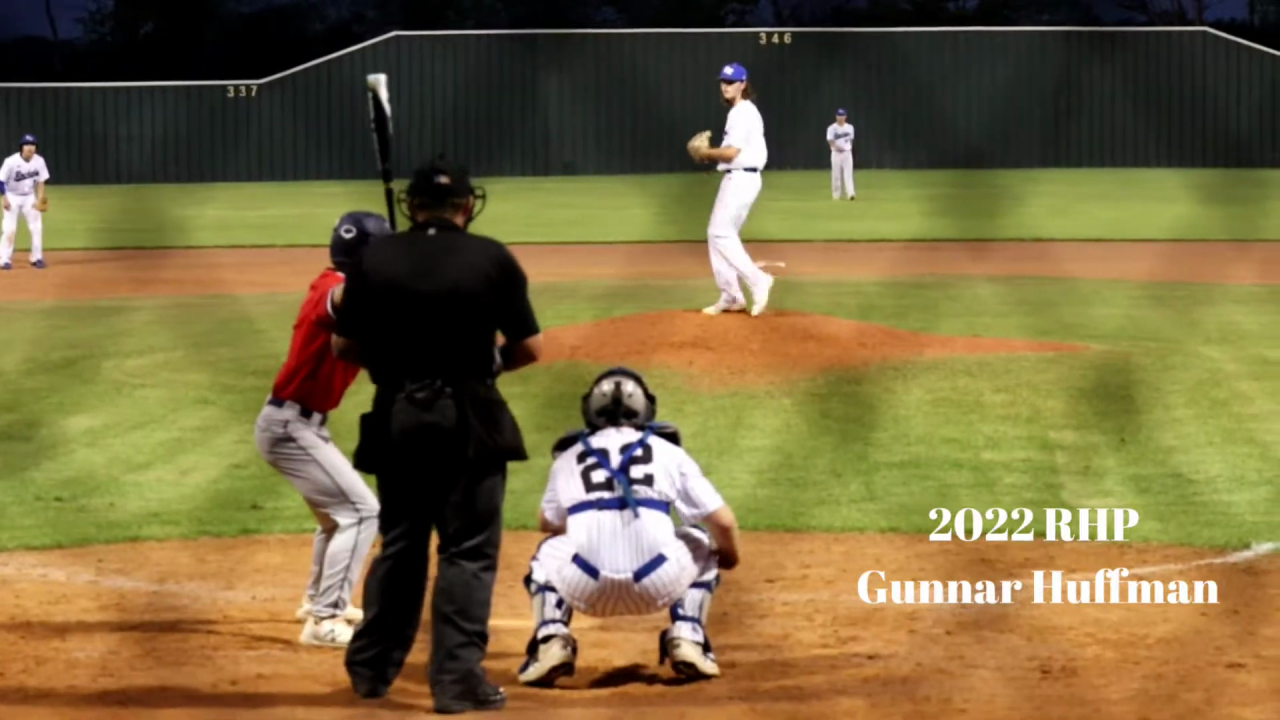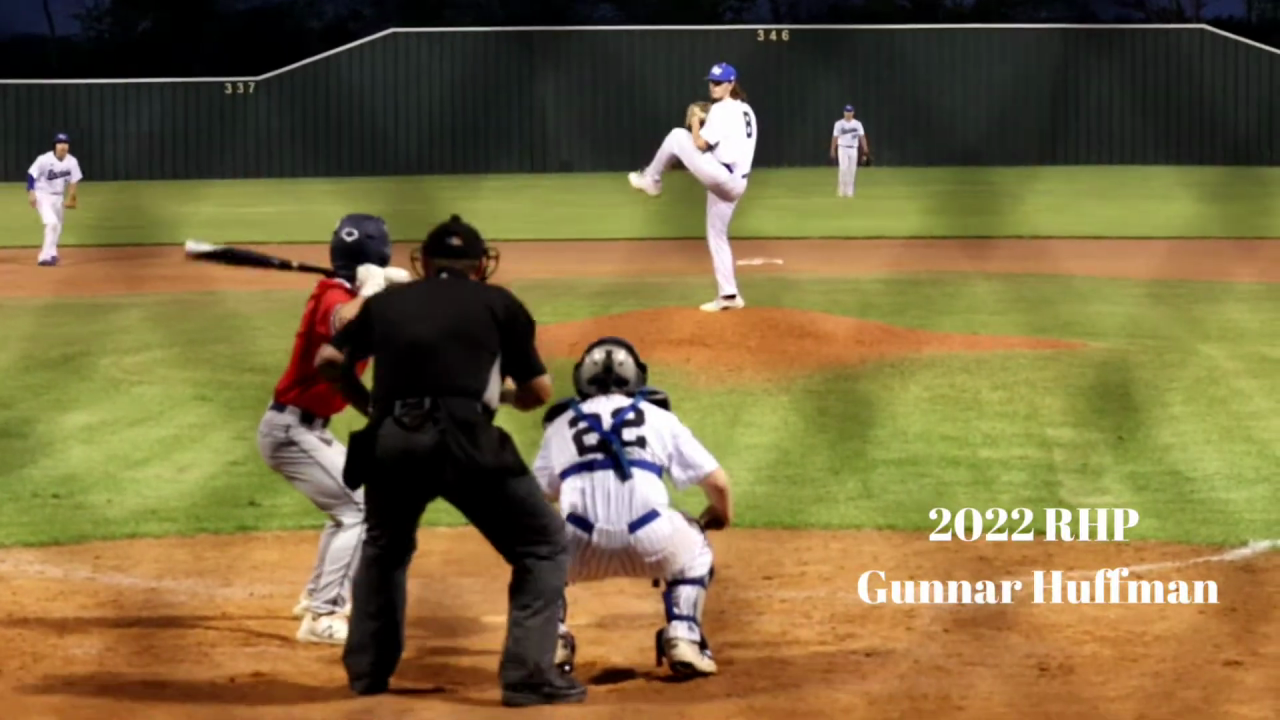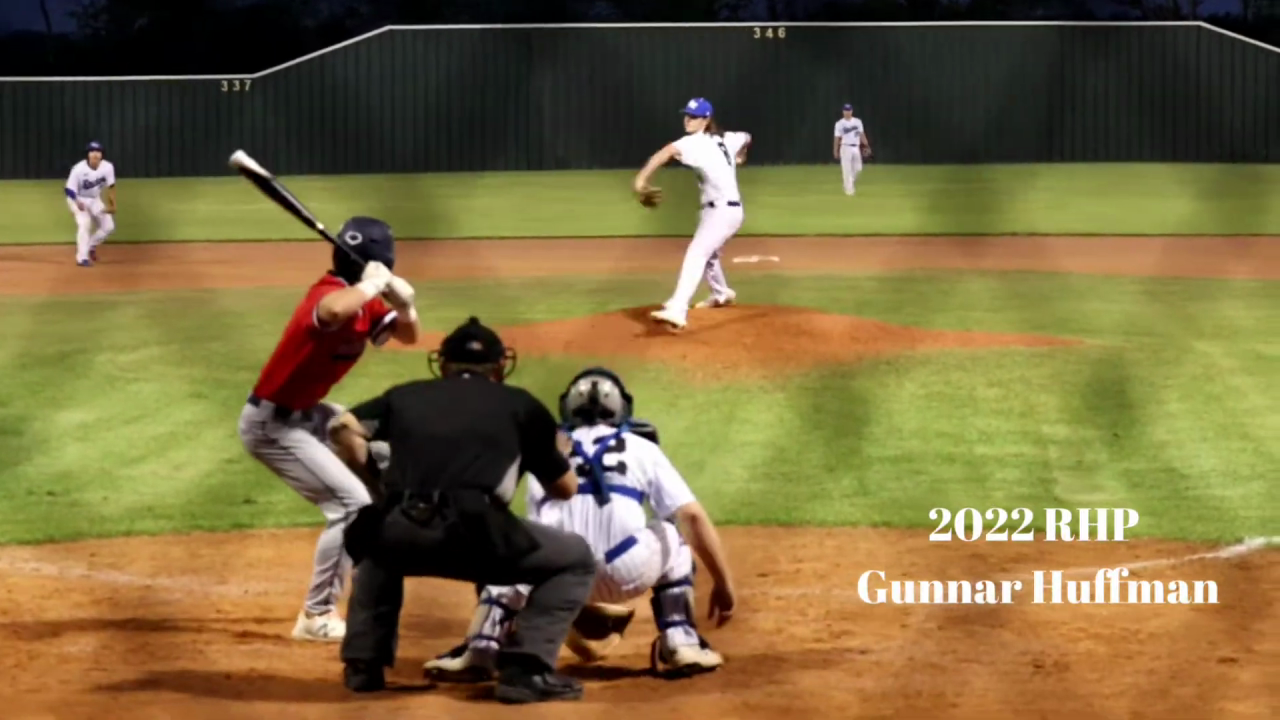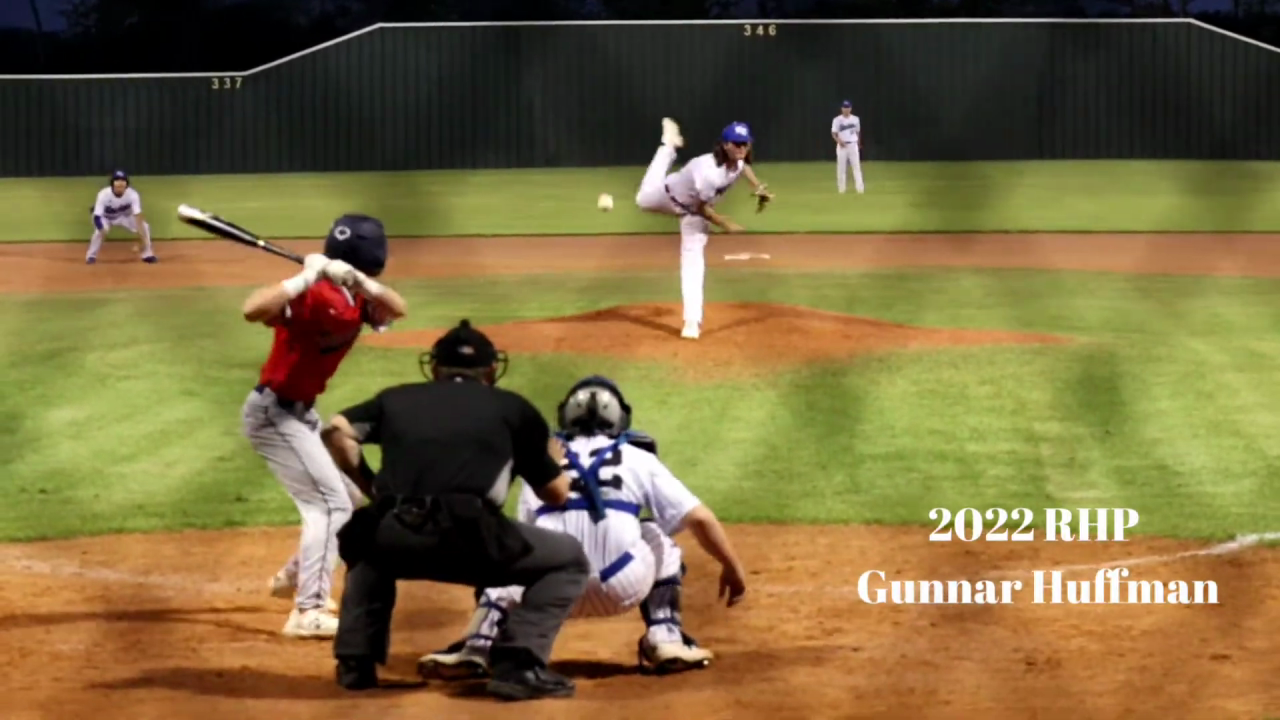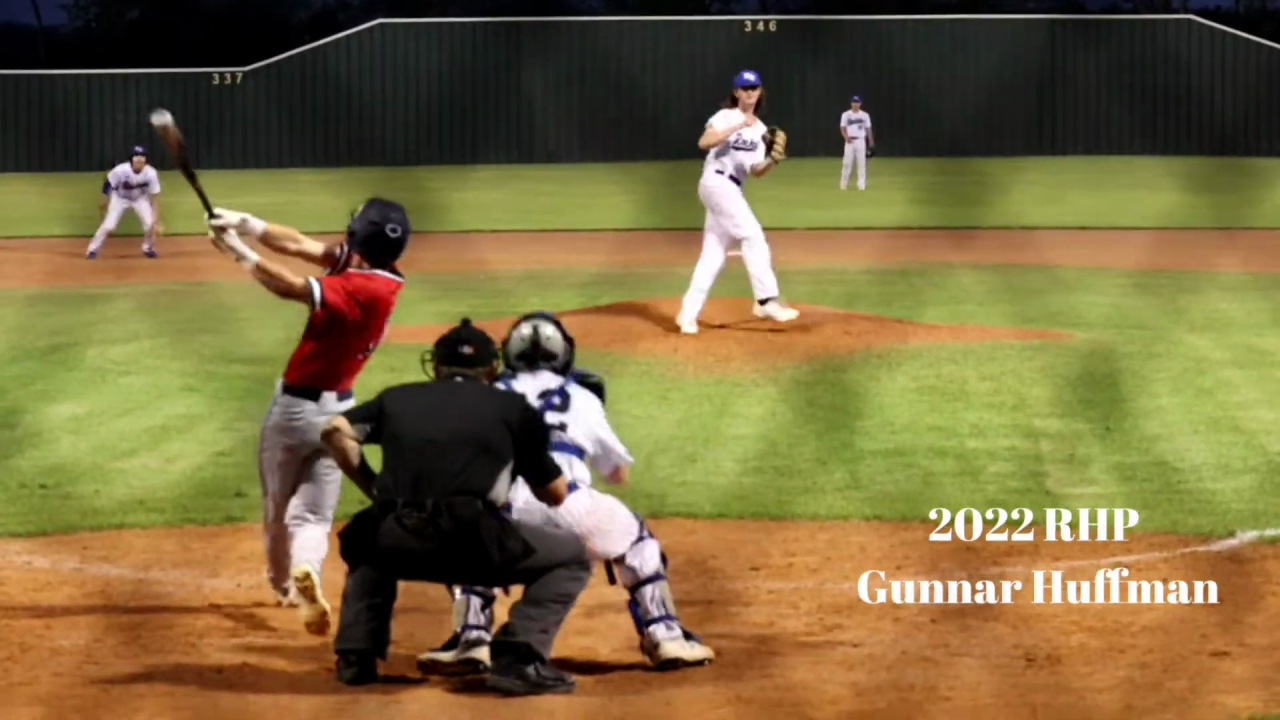
dt=0.5s
person 1, frame 1
left shoulder: (374, 259)
right shoulder: (492, 258)
left elbow: (343, 346)
right elbow: (530, 348)
left hip: (397, 419)
right hip: (468, 419)
left knee: (399, 546)
right knee: (469, 553)
left ankle: (370, 668)
right ankle: (457, 679)
person 1, frame 2
left shoulder: (386, 300)
right shoulder: (498, 302)
left elbow: (329, 360)
right elbow: (539, 391)
left wrist: (371, 405)
right wrist: (506, 395)
left hip: (391, 442)
right hip: (462, 441)
left knee: (385, 549)
right knee: (542, 545)
left ankle: (367, 669)
right ankle: (529, 675)
person 1, frame 3
left shoulder: (405, 395)
right shoulder: (520, 404)
left elbow: (342, 427)
right elbow: (564, 488)
left wrist: (379, 485)
right wrist: (560, 451)
left hip: (401, 535)
right hip: (472, 534)
left knee: (381, 537)
right knee: (576, 560)
left ankle: (363, 664)
right ankle: (526, 670)
person 1, frame 4
left shoulder: (397, 398)
right shoulder: (513, 407)
left elbow: (335, 430)
right elbow: (556, 493)
left wrist: (372, 488)
right wrist: (552, 456)
left hip: (394, 540)
right hip: (467, 540)
left knee: (372, 538)
right knee: (569, 560)
left ankle: (355, 660)
right ankle: (519, 665)
person 1, frame 5
left shoulder: (398, 397)
right shoulder: (513, 407)
left elbow: (336, 430)
right elbow: (555, 494)
left wrist: (374, 489)
right wrist: (533, 451)
left hip: (397, 542)
right hip: (470, 541)
left knee: (373, 538)
right knee: (571, 557)
left ankle: (355, 655)
right ankle: (519, 660)
person 2, frame 1
left shoulder: (345, 293)
right shoulder: (332, 289)
left hip: (299, 421)
right hip: (289, 425)
left knee: (338, 511)
right knee: (361, 511)
left ankle: (319, 600)
right ankle: (324, 621)
person 2, frame 2
left shoulder: (352, 293)
right shoulder: (335, 299)
right elbow: (353, 325)
left wrist: (398, 284)
right wrist: (373, 285)
left hip: (305, 426)
right hip: (291, 429)
left knee: (348, 506)
right knee: (363, 511)
left ankle: (318, 597)
right ankle: (322, 618)
person 2, frame 3
left shoulder: (364, 301)
right shoulder: (330, 294)
left elbow: (408, 335)
right elbow: (336, 312)
left wrist: (404, 302)
right wrist: (372, 286)
left hip: (303, 412)
right hip: (271, 423)
right knee: (352, 502)
right ankle: (317, 616)
person 2, frame 4
left shoulder: (354, 294)
right shoulder: (311, 294)
left elbow: (395, 309)
right elbow: (253, 309)
left wrist: (357, 279)
right wrist: (303, 278)
left hip: (298, 409)
right hip: (275, 412)
left knee: (349, 496)
right knee: (331, 505)
left ankle: (296, 577)
right ankle: (308, 612)
person 2, frame 5
left shoulder: (362, 290)
right shoulder: (384, 276)
left elbow: (290, 288)
right elbow: (302, 245)
left wrist: (240, 251)
right wrist: (243, 221)
left hip: (297, 405)
right hip: (337, 410)
left knee: (277, 507)
right knee: (314, 516)
left ankle: (284, 582)
right ankle: (305, 570)
person 3, frame 1
left shoulder: (569, 457)
right shoulder: (667, 451)
left elbow: (548, 524)
right elbow: (723, 522)
right wrist: (730, 554)
left hip: (587, 588)
right hip: (657, 584)
left knee: (548, 554)
right knee: (700, 548)
left ankle: (551, 644)
right ankle: (687, 640)
person 3, frame 2
left shoulder: (561, 424)
right shoulder: (658, 417)
left elbow: (540, 492)
right elbow: (718, 483)
right wrist: (720, 514)
left hip: (581, 547)
right hip: (650, 541)
right knee: (693, 545)
right ankle: (683, 639)
person 3, frame 3
right shoulder: (641, 447)
right elbow: (693, 516)
right wrist: (723, 582)
right hip: (629, 570)
right knee: (669, 541)
left ankle: (479, 651)
right ankle: (682, 643)
person 3, frame 4
right shoulder: (638, 458)
right elbow: (700, 519)
right wrist: (733, 568)
right hip: (622, 585)
right knee: (659, 538)
left ankle: (476, 649)
right ankle: (664, 640)
person 3, frame 5
right shoulder: (582, 398)
right elbow: (619, 474)
left hip: (506, 517)
right hip: (567, 511)
right knee: (635, 540)
left ankle: (471, 640)
right ankle: (664, 638)
person 4, frame 1
left shoulder: (741, 113)
right shoulder: (747, 111)
left elbow: (731, 152)
left wrist: (706, 152)
right wrist: (713, 151)
left hip: (741, 179)
right hip: (740, 179)
left knee: (720, 233)
right knee: (718, 234)
left ankle: (758, 282)
right ankle: (731, 296)
person 4, frame 2
left shoulder: (722, 109)
right shoulder: (746, 110)
left elbow: (700, 144)
left wrist: (695, 124)
right wrist: (706, 125)
left hip: (719, 174)
right hip: (736, 182)
left knee: (677, 137)
right knee: (717, 236)
left ankle: (651, 181)
right ankle: (729, 295)
person 4, frame 3
left shoulder: (694, 142)
right shoulder: (724, 139)
left elbow: (669, 150)
right elbow: (746, 138)
left wrist: (642, 176)
right wrist: (740, 155)
left hip: (723, 213)
right hip: (730, 211)
left knee: (695, 256)
right knee: (706, 255)
left ankle: (675, 311)
right ankle: (722, 294)
person 4, frame 4
left shoulder: (738, 160)
right shoulder: (708, 171)
right elbow: (702, 208)
left wrist: (757, 186)
right wrist: (725, 225)
left hip: (696, 211)
right hip: (673, 199)
left knee: (693, 260)
right knee: (643, 199)
left ankle: (692, 321)
right ankle: (669, 144)
person 4, frame 5
left shoulder: (760, 129)
right shoulder: (725, 117)
left elbow: (757, 170)
right elbow: (704, 142)
left wrist: (775, 157)
right wrist: (736, 126)
left hip: (730, 190)
right hip: (716, 183)
left knee: (713, 254)
right knee: (753, 238)
left ankle: (689, 314)
right ankle: (767, 302)
